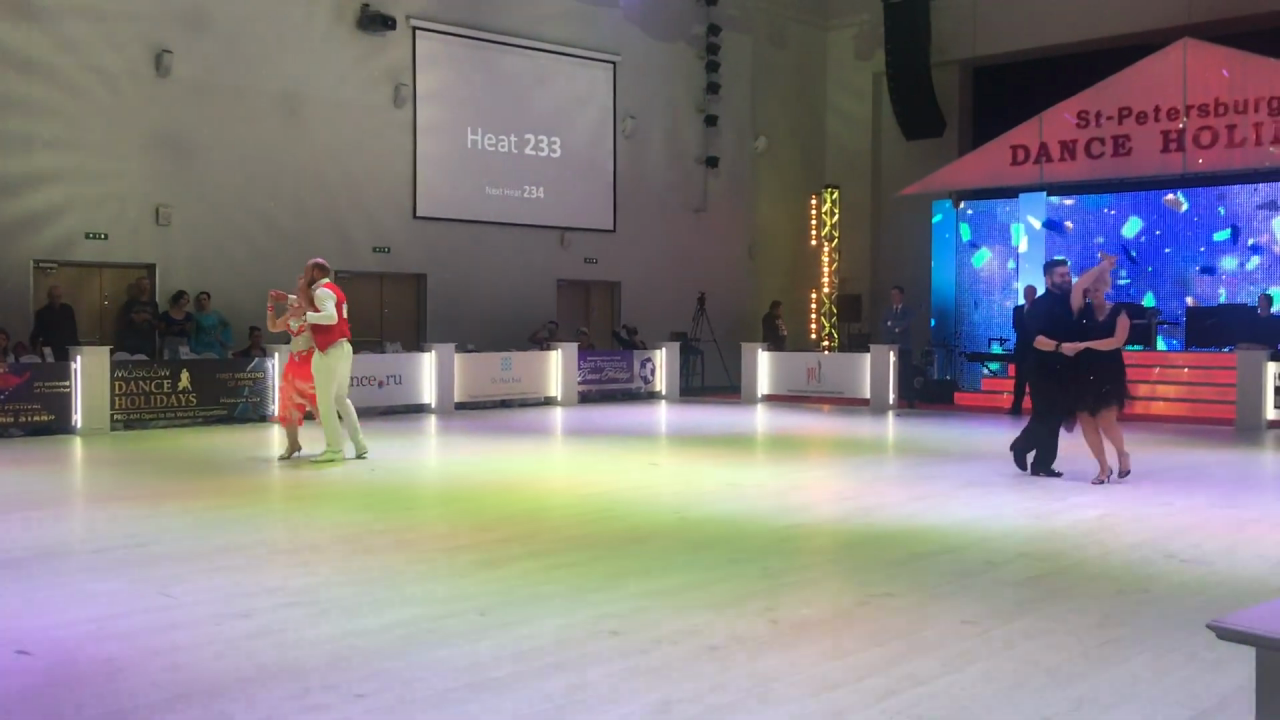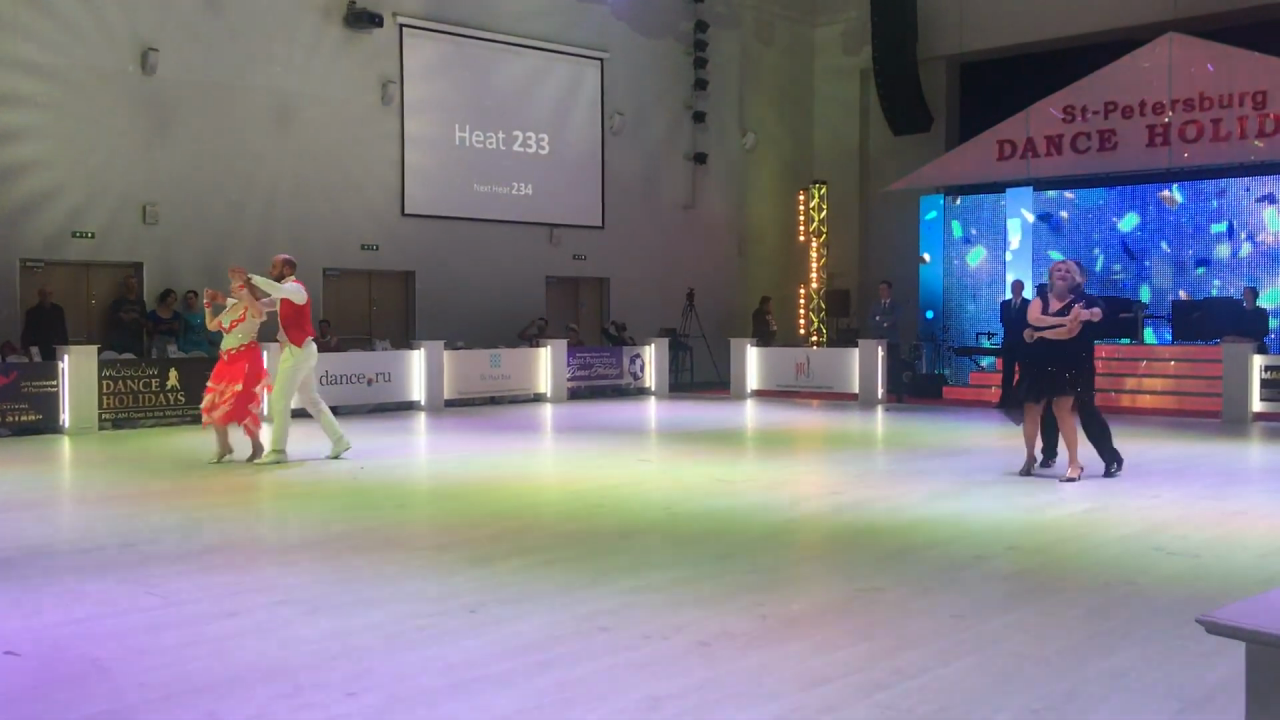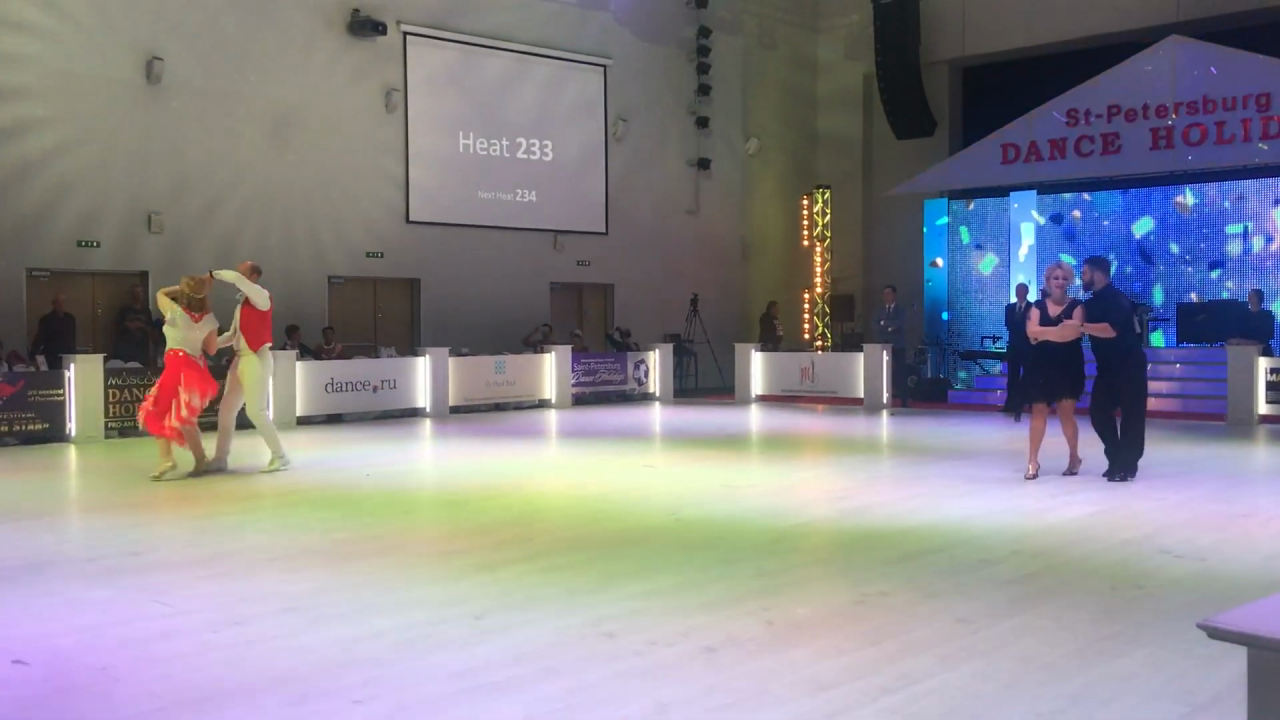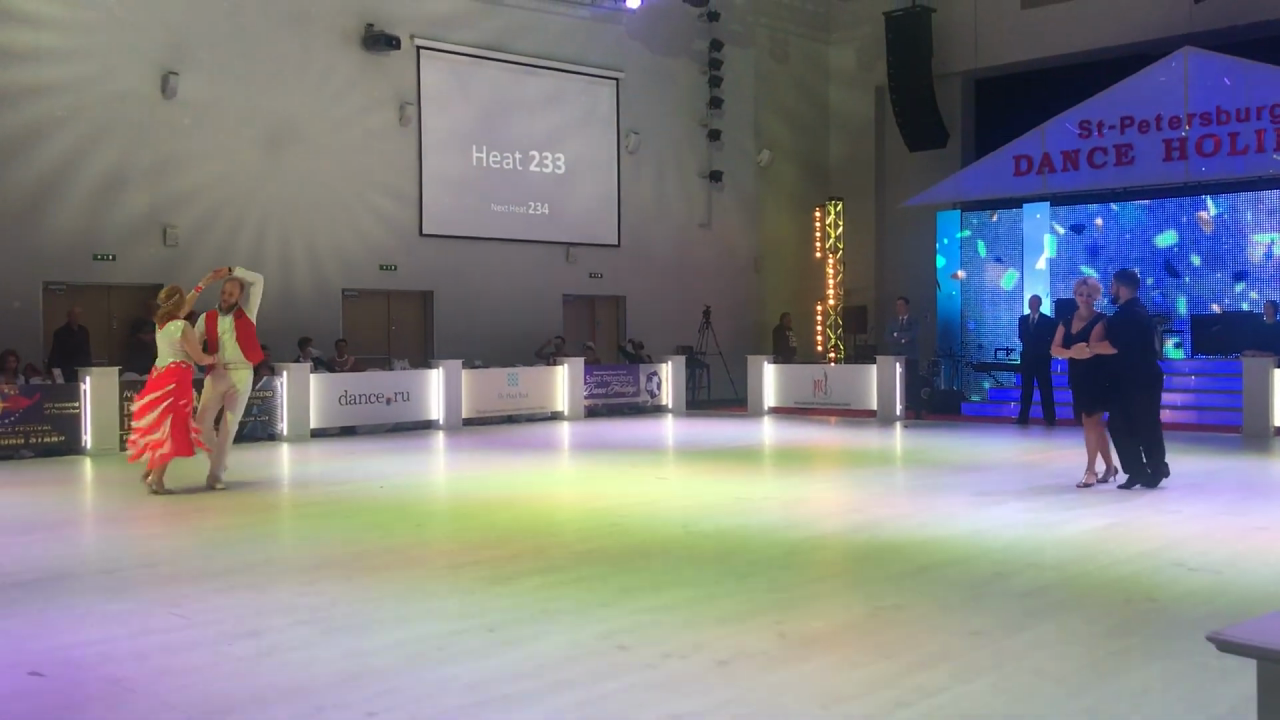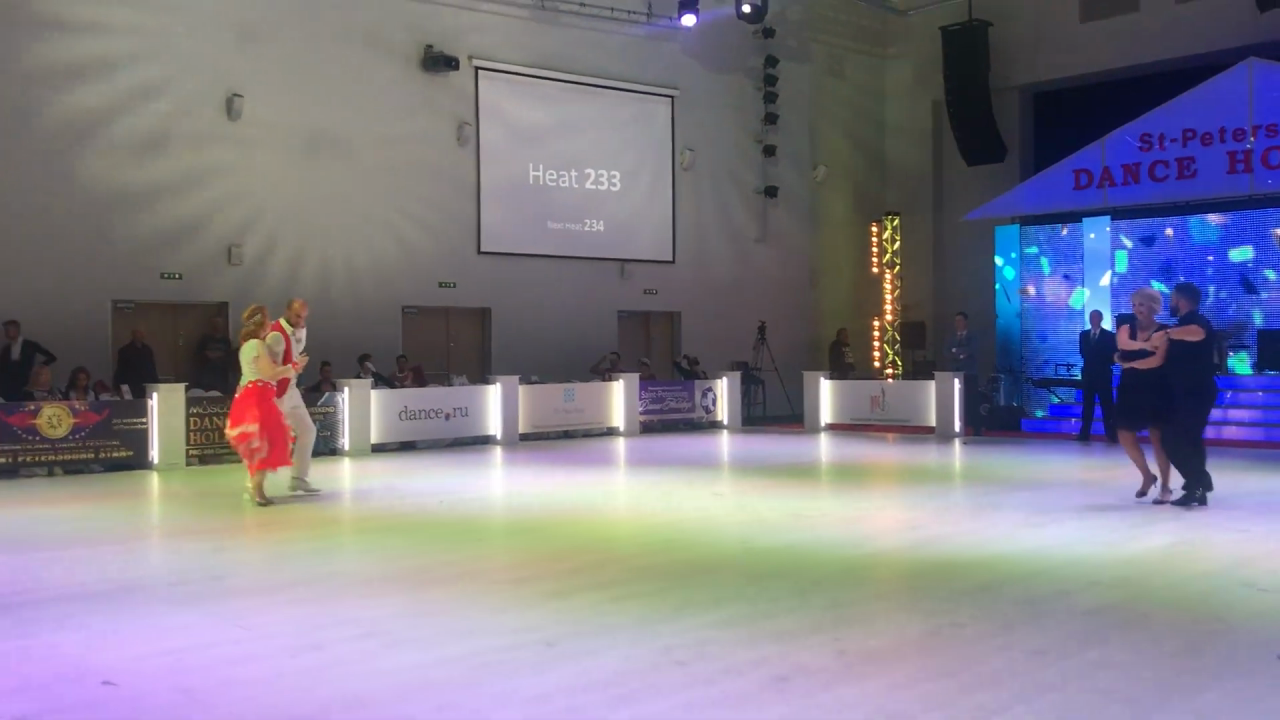
dt=0.5s
person 1, frame 1
left shoulder: (1068, 302)
right shoulder: (1040, 304)
right elbow: (1036, 338)
right wrist: (1061, 346)
left hip: (1061, 368)
right hip: (1044, 368)
left knee: (1056, 415)
right knee: (1045, 414)
left ankle: (1043, 463)
right ankle: (1022, 447)
person 1, frame 2
left shoulder: (1090, 302)
left elbow: (1097, 313)
left knee: (1088, 412)
right knee: (1049, 412)
left ankle: (1111, 458)
right ankle: (1049, 453)
person 1, frame 3
left shoulder: (1116, 300)
right shoulder: (1093, 301)
left elbow: (1111, 329)
right elbow: (1093, 327)
left wrist: (1080, 326)
left hip: (1128, 365)
right hip: (1108, 366)
left knee: (1130, 415)
right knee: (1099, 412)
left ankle: (1128, 465)
right ankle: (1117, 460)
person 1, frame 4
left shoulder: (1134, 314)
right shoulder: (1125, 313)
left elbow: (1114, 346)
right elbow: (1111, 337)
left wrist: (1088, 347)
left hip: (1143, 379)
right hip: (1128, 379)
left knee: (1146, 425)
right knee: (1118, 423)
left ankle: (1156, 469)
right ankle: (1138, 471)
person 1, frame 5
left shoulder: (1198, 322)
right shoulder: (1182, 325)
left elbow: (1198, 332)
right elbow: (1168, 353)
left wrist: (1167, 334)
left hip: (1196, 393)
right hip: (1187, 393)
left knee: (1176, 438)
right knee: (1187, 440)
left ankle: (1200, 483)
right ankle: (1196, 489)
person 2, frame 1
left shoulder: (1118, 314)
right shoulder: (1081, 309)
left elbow: (1117, 341)
right elbow: (1077, 288)
left wrist: (1084, 344)
right wrist: (1101, 267)
left hip: (1108, 372)
right hip: (1083, 372)
left knee: (1107, 419)
right knee: (1086, 422)
left ankle: (1122, 454)
right ankle: (1104, 466)
person 2, frame 2
left shoulder: (1078, 303)
right shoulder: (1040, 300)
left elbow: (1070, 332)
right elbow: (1033, 319)
left wrist: (1037, 334)
right wrist: (1063, 320)
left hip: (1066, 362)
right hip: (1038, 361)
left knee: (1062, 411)
right knee: (1030, 411)
left ankle: (1074, 464)
right ankle: (1030, 457)
person 2, frame 3
left shoulder: (1076, 306)
right shoulder: (1038, 306)
left elbow: (1074, 333)
right elbow: (1031, 330)
left wrist: (1042, 336)
right wrist: (1057, 331)
left hip: (1068, 364)
right hip: (1041, 363)
left knee: (1065, 412)
right knee: (1038, 411)
left ankle: (1074, 458)
right ankle: (1033, 462)
person 2, frame 4
left shoulder: (1100, 321)
right shoulder: (1067, 321)
right elbow: (1054, 349)
left wrist: (1069, 352)
right wrist: (1074, 352)
left hip: (1097, 376)
right hip: (1078, 377)
left knee: (1091, 422)
right knee: (1094, 424)
left ankle: (1090, 471)
right ankle: (1109, 467)
person 2, frame 5
left shoulder: (1164, 331)
right shoulder: (1128, 327)
left elbow: (1157, 360)
right elbow: (1122, 343)
left wrist: (1127, 363)
right wrist: (1145, 344)
left hip: (1155, 390)
right hip: (1130, 390)
left knee: (1157, 438)
right knee: (1125, 436)
left ankle: (1165, 487)
right ankle: (1147, 475)
person 3, frame 1
left shoulder: (323, 292)
right shoulder: (330, 292)
left elbow: (331, 317)
left wrist: (304, 315)
left hip: (330, 351)
right hip: (343, 349)
left knee: (325, 401)
right knee: (340, 398)
left ankle: (335, 448)
right ankle: (359, 443)
person 3, frame 2
left shoulder: (294, 288)
right shoulder: (284, 294)
left elbow: (279, 290)
left wrist: (249, 278)
left hip: (298, 350)
right hip: (296, 350)
left knee: (279, 398)
right knee: (310, 399)
left ankle: (278, 450)
right ankle: (339, 440)
person 3, frame 3
left shoulder: (260, 297)
right shoulder: (241, 303)
left elbow: (237, 277)
right elbow: (233, 334)
left wrist: (212, 274)
left hip: (256, 359)
right hip: (240, 359)
left knee: (256, 410)
right knee: (227, 408)
left ankle: (279, 456)
right ankle: (220, 457)
person 3, frame 4
left shoulder: (247, 311)
right shoulder: (208, 318)
left elbow: (258, 280)
left wrist: (231, 270)
left hip: (241, 374)
right hip: (216, 374)
left knee: (230, 423)
right knee: (203, 420)
left ankle: (215, 474)
right ankle: (218, 463)
person 3, frame 5
left shoulder: (292, 332)
right shoulder: (276, 335)
left elbow: (300, 347)
left wrist: (302, 328)
left hip: (291, 391)
right hip: (276, 393)
left knee: (307, 430)
left ankle: (298, 478)
person 4, frame 1
right shoulder: (292, 313)
right elbow: (273, 327)
right wrist: (271, 306)
left hip: (312, 361)
right hip: (295, 361)
left knee: (316, 403)
right knee: (289, 404)
right ankle: (292, 444)
person 4, frame 2
left shoulder: (252, 308)
right shoulder: (230, 309)
left elbow: (258, 312)
right elbow: (211, 325)
left wrist: (242, 286)
right wrist: (208, 302)
left hip: (246, 360)
right hip: (227, 361)
left knee: (242, 405)
right knee: (215, 404)
left ankle: (256, 445)
right ankle: (223, 447)
person 4, frame 3
left shoulder: (174, 310)
right shoulder: (209, 319)
left elbow: (160, 293)
right elbow: (211, 349)
left wrist: (182, 288)
left hip: (178, 367)
right hip: (196, 368)
left knee: (161, 416)
right knee: (183, 417)
left ankle: (167, 461)
right ankle: (200, 460)
person 4, frame 4
left shoulder: (161, 323)
right shoulder: (182, 327)
left elbow: (183, 307)
right elbow: (198, 357)
left wrist: (203, 284)
right wrist: (214, 358)
left hip: (161, 379)
right hip: (175, 380)
left knee: (159, 427)
right knee: (172, 430)
left ankle: (151, 472)
right ankle: (156, 480)
person 4, frame 5
left shoulder: (250, 343)
right shoulder: (257, 345)
right elbow: (271, 373)
right wrist: (294, 365)
left hip: (253, 397)
right hip: (257, 398)
left knee: (262, 446)
right knee: (272, 444)
left ankle: (258, 490)
right ankle: (256, 487)
